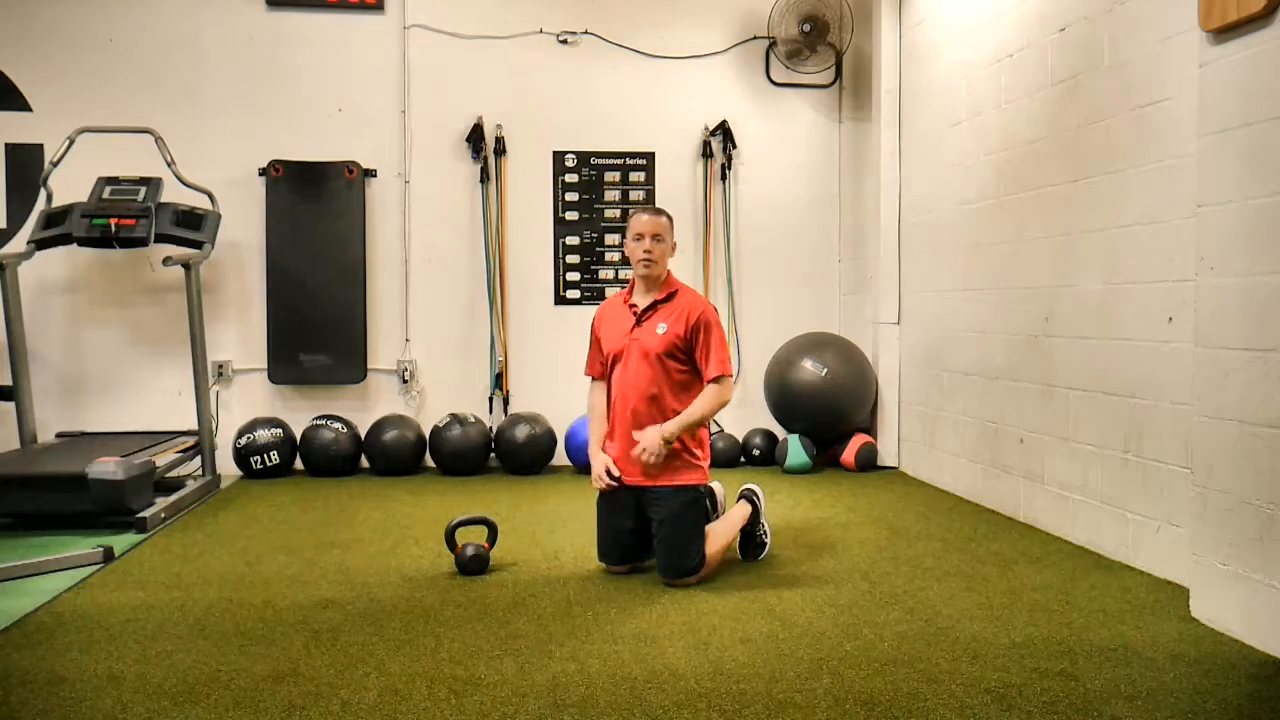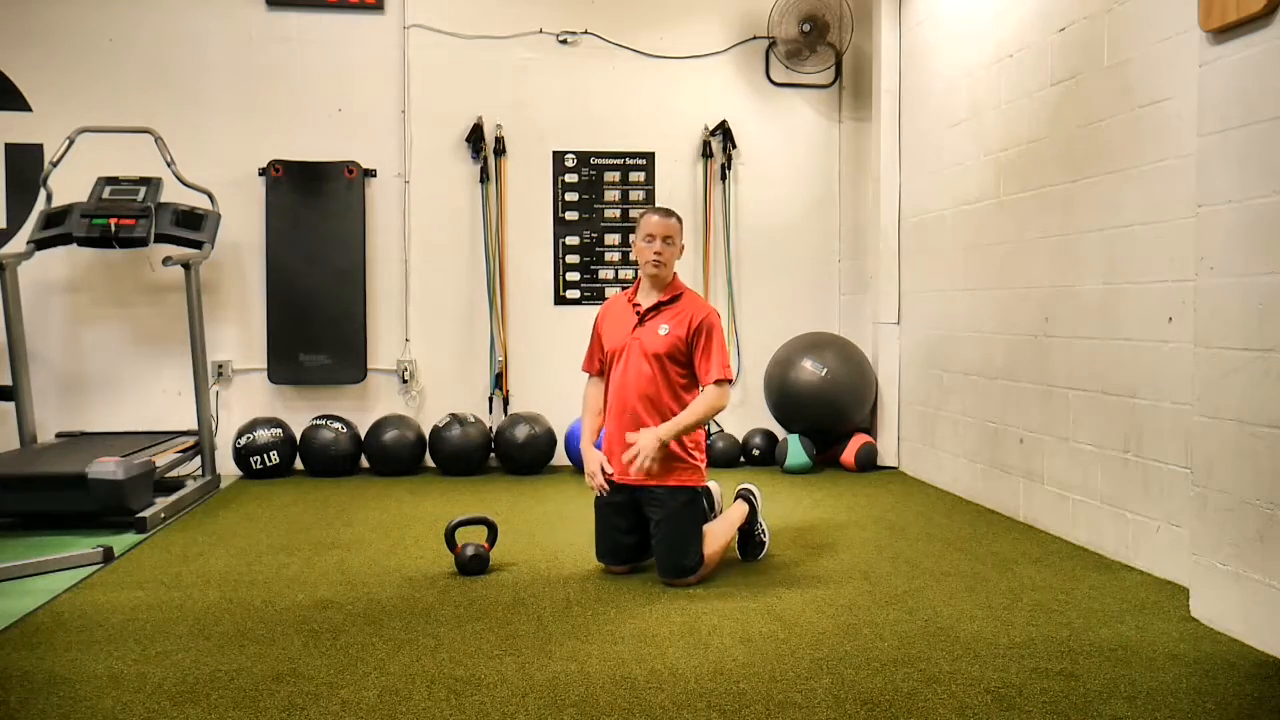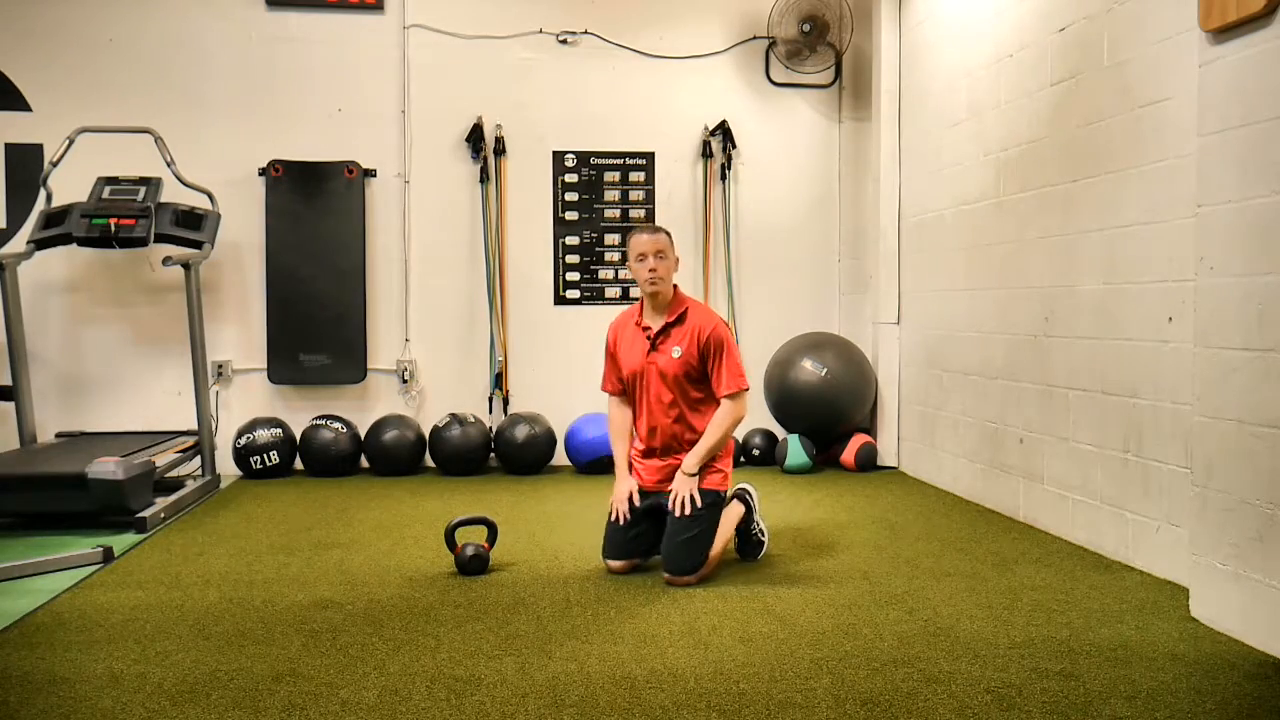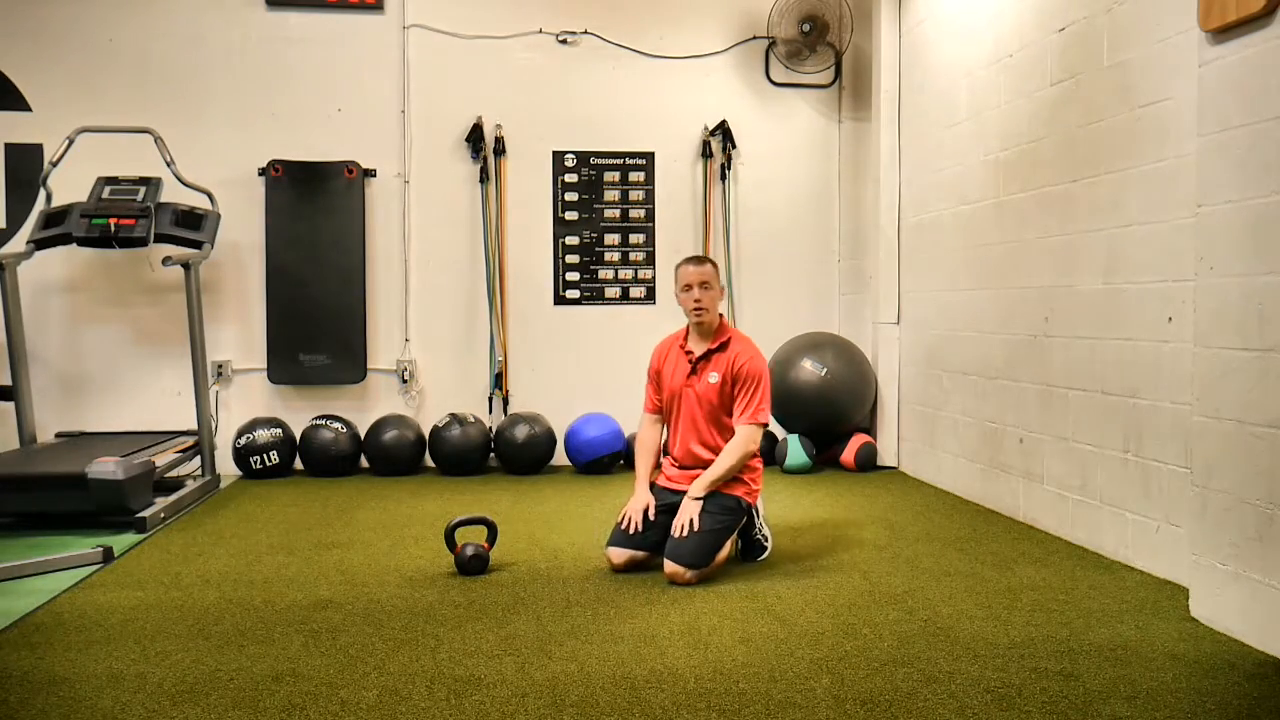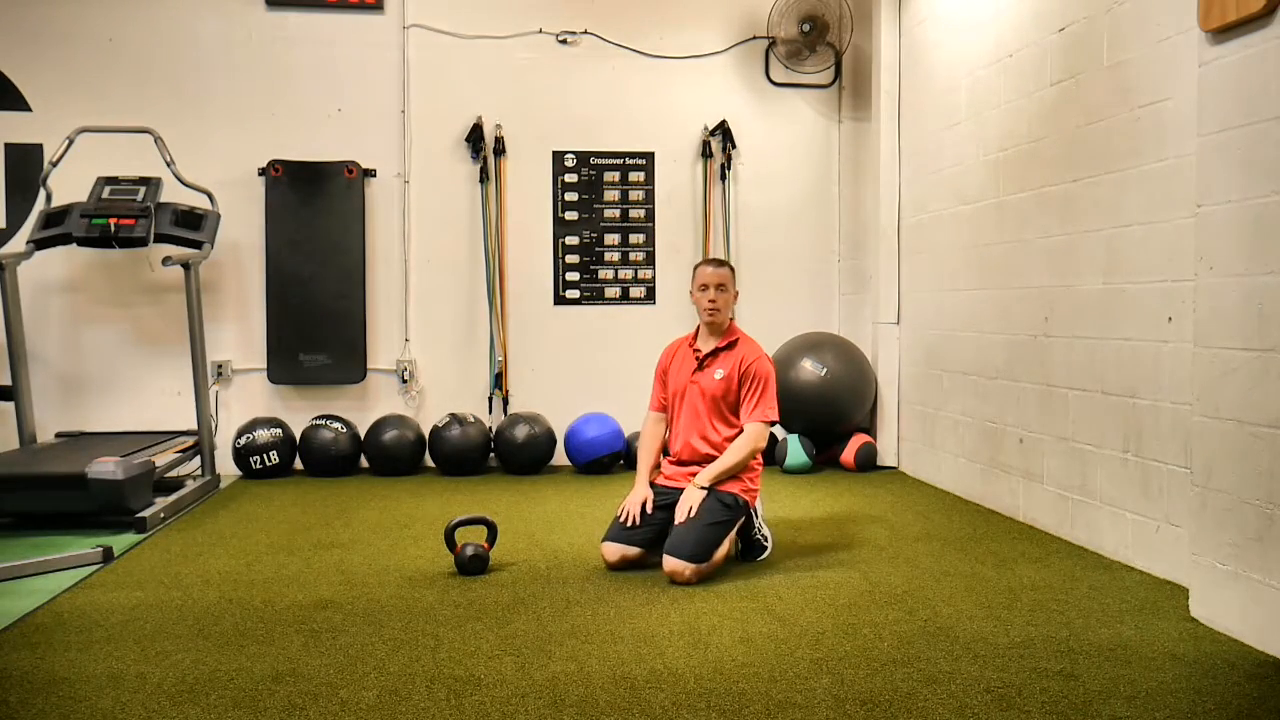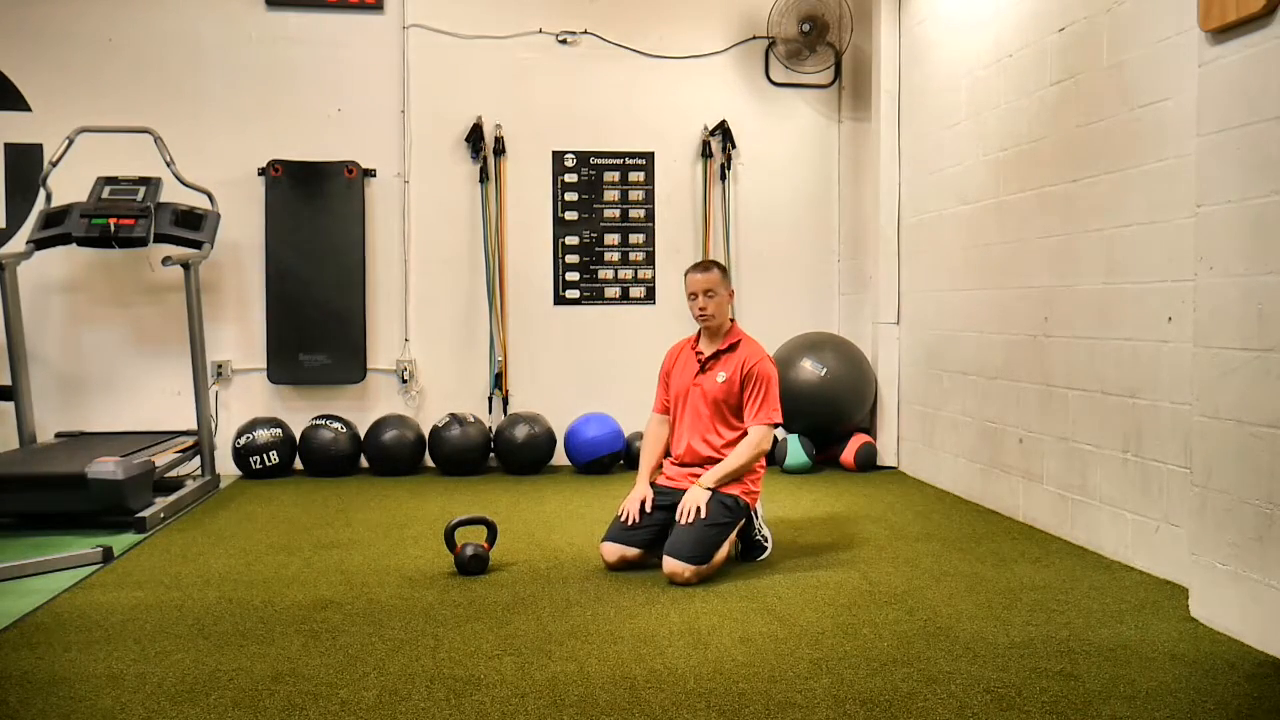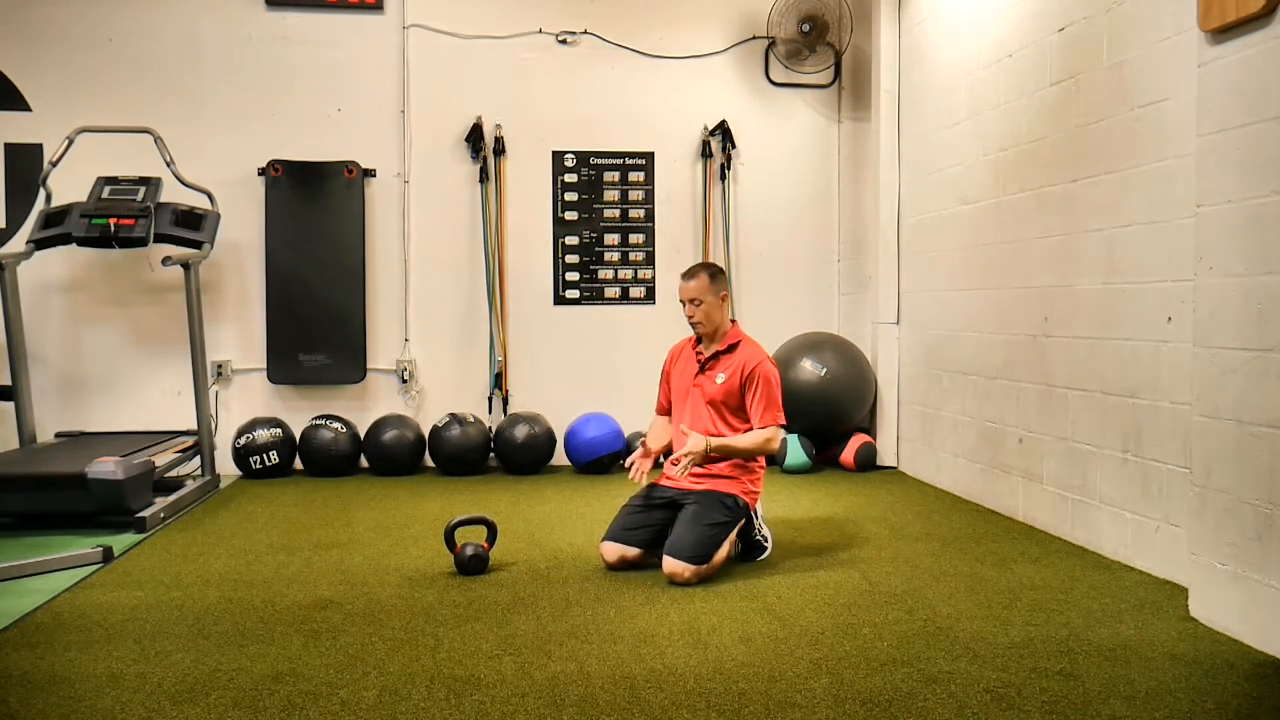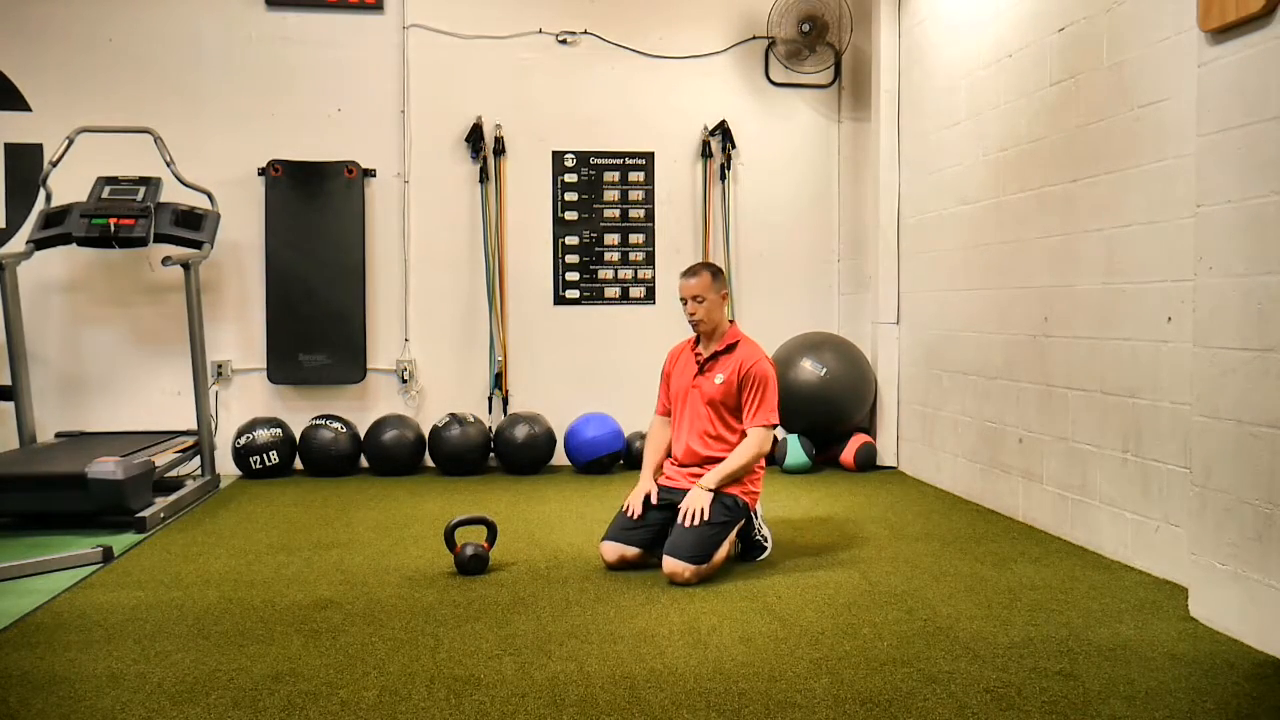
dt=0.5s
person 1, frame 1
left shoulder: (695, 310)
right shoulder: (606, 313)
left elbow: (721, 389)
left wrist: (667, 432)
right wrist: (596, 450)
left hip: (676, 467)
right hip: (621, 467)
left knee: (680, 575)
right knee: (617, 564)
left ankle: (745, 510)
right ankle: (703, 504)
person 1, frame 2
left shoulder: (698, 314)
right shoulder: (610, 310)
left elbow: (718, 394)
right elbow: (597, 382)
left wrist: (662, 435)
right wrist: (587, 444)
left hip: (673, 468)
right hip: (618, 468)
left knee: (680, 575)
right knee: (617, 565)
left ankle: (742, 510)
right ankle: (701, 504)
person 1, frame 3
left shoulder: (707, 326)
right shoulder: (619, 330)
left elbow: (734, 407)
right elbow: (619, 402)
left wrist: (690, 467)
right wrist: (622, 472)
left hip: (701, 469)
right hip: (644, 472)
left knee: (680, 573)
right knee: (618, 562)
left ankle: (738, 509)
right ankle: (677, 525)
person 1, frame 4
left shoulder: (745, 357)
right shoulder: (664, 352)
left elbow: (748, 441)
right elbow: (651, 422)
left wrist: (697, 492)
right wrist: (641, 487)
left hip: (727, 482)
right hip: (673, 479)
left knee: (680, 570)
right knee: (619, 555)
left ankle: (740, 524)
right ankle: (685, 531)
person 1, frame 5
left shoulder: (752, 358)
right shoulder: (673, 353)
left elbow: (755, 437)
right elbow: (656, 420)
left wrist: (702, 482)
right wrist: (641, 482)
left hip: (726, 482)
right hip: (672, 478)
left knee: (681, 568)
right knee: (615, 553)
left ankle: (739, 528)
right ankle: (689, 532)
person 1, frame 6
left shoulder: (754, 360)
right shoulder: (676, 354)
left elbow: (761, 440)
right elbow: (660, 421)
left wrist: (705, 483)
right wrist: (642, 481)
left hip: (726, 485)
right hip: (674, 480)
left knee: (680, 569)
right knee: (614, 553)
left ankle: (741, 529)
right ankle: (693, 534)
person 1, frame 7
left shoulder: (754, 361)
right shoulder: (677, 354)
left elbow: (770, 439)
left wrist: (709, 446)
right wrist: (652, 448)
left hip: (726, 484)
right hip: (674, 480)
left knee: (680, 569)
right knee: (614, 553)
left ankle: (740, 529)
right ankle: (716, 533)
person 1, frame 8
left shoulder: (752, 361)
right shoulder: (677, 355)
left elbow: (760, 441)
left wrist: (706, 486)
right wrist: (647, 476)
left hip: (725, 486)
right hip: (674, 481)
left knee: (680, 569)
right knee: (614, 553)
left ankle: (739, 532)
right ankle: (715, 534)
